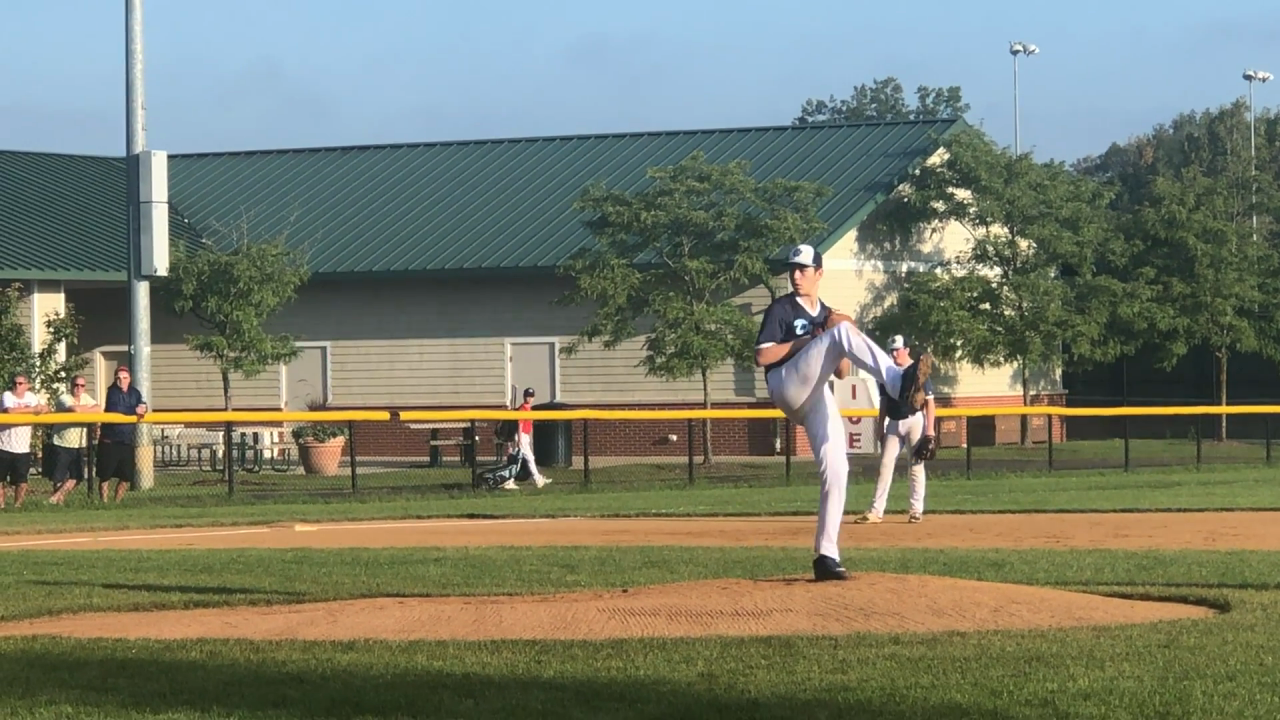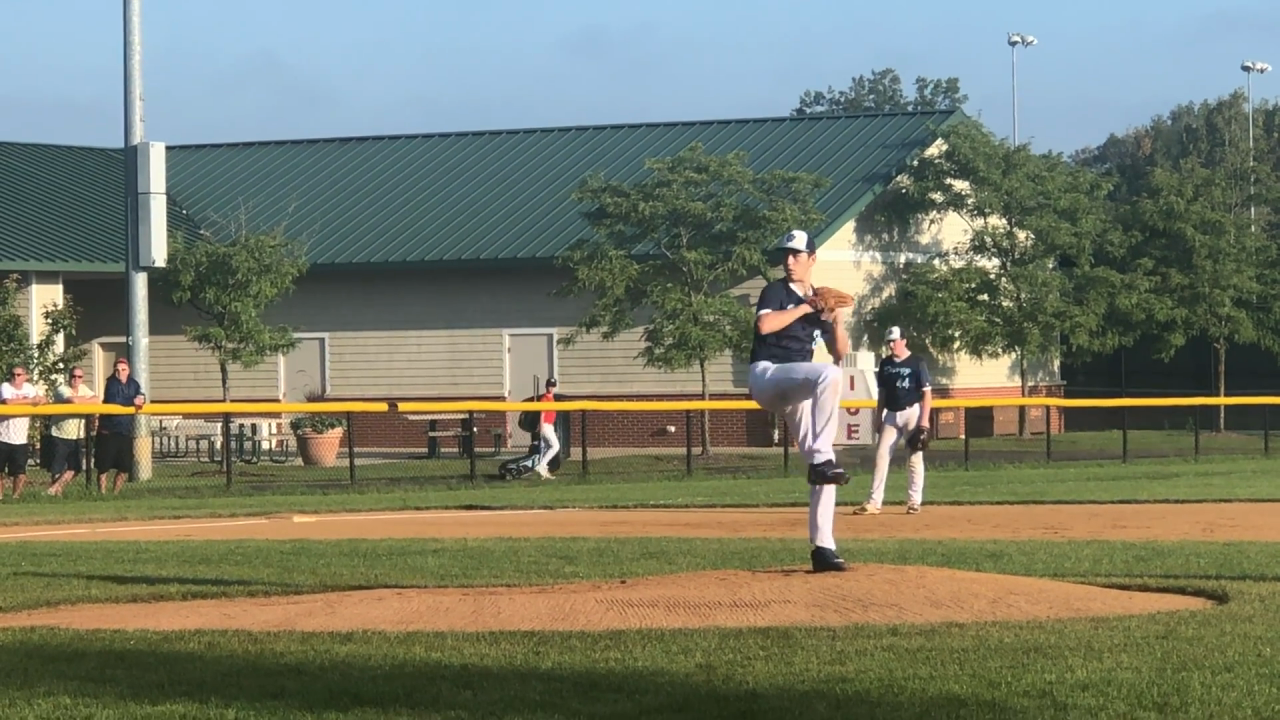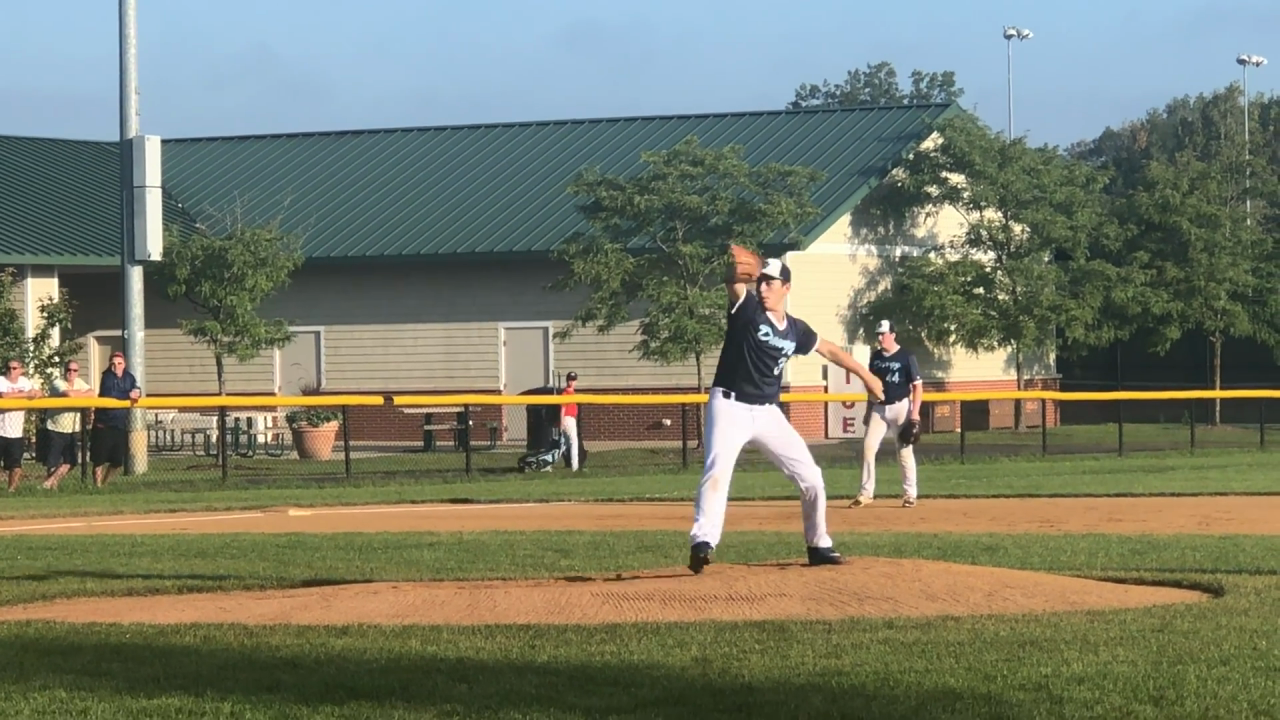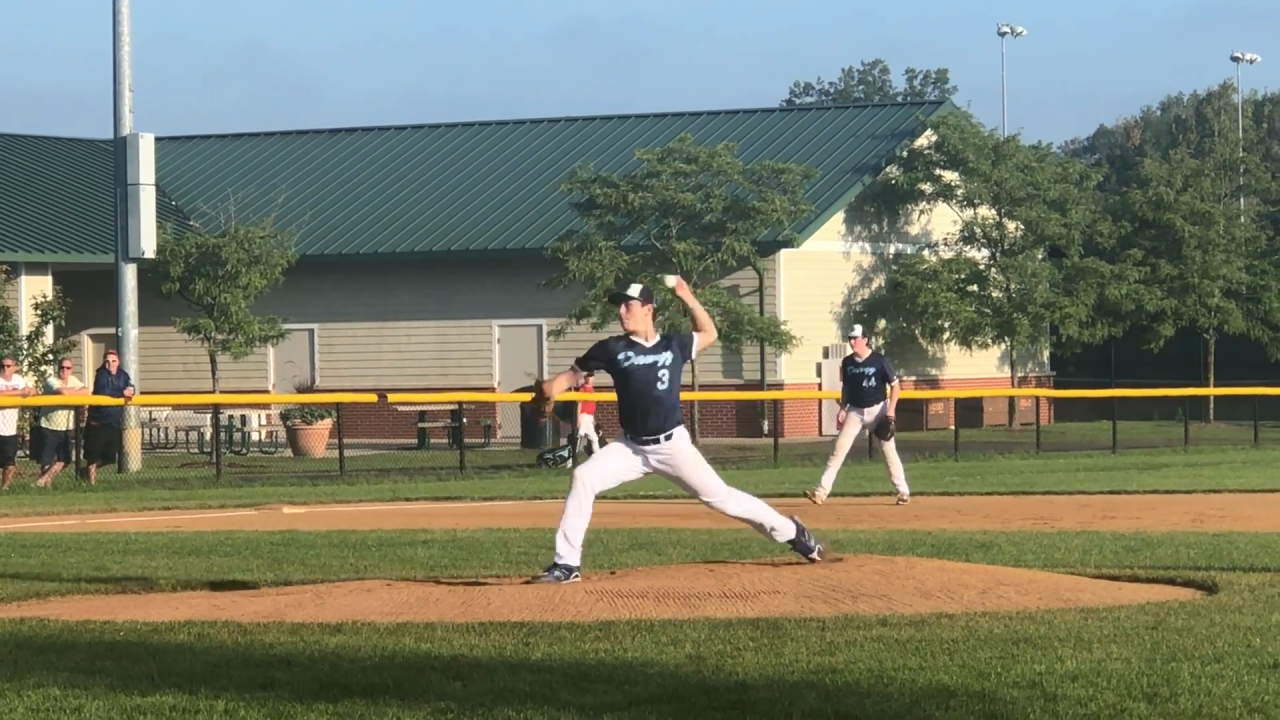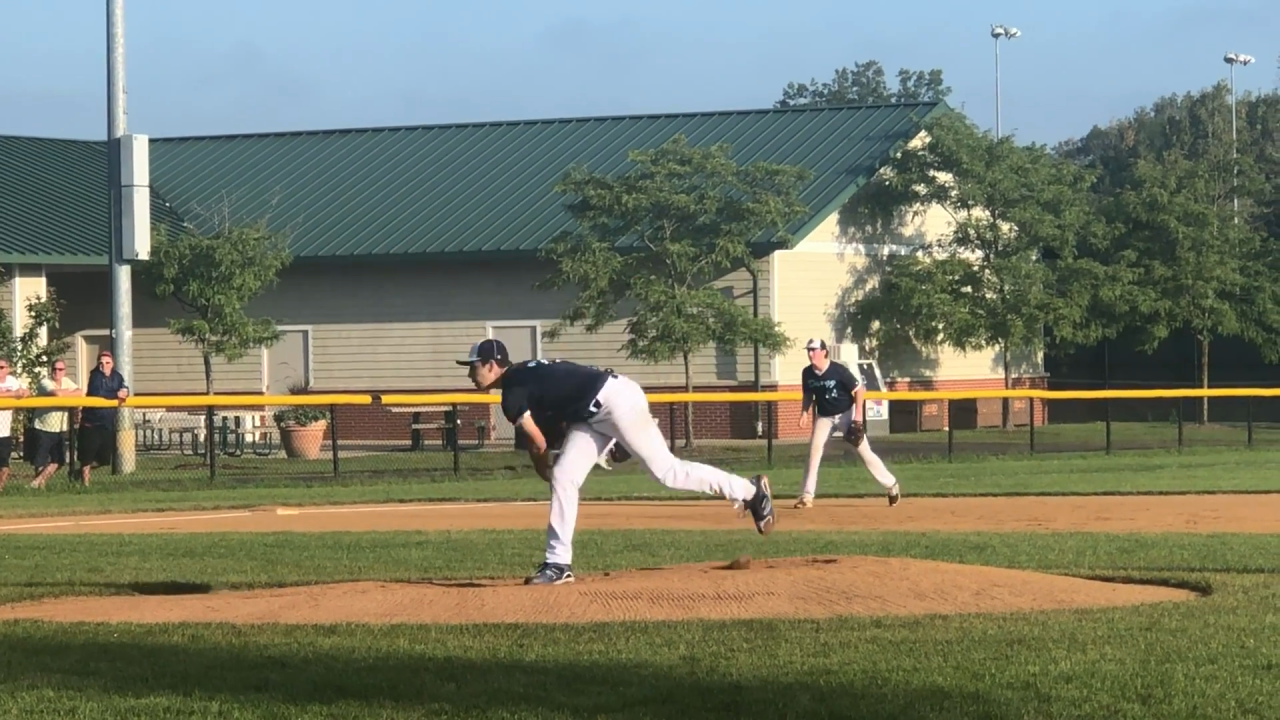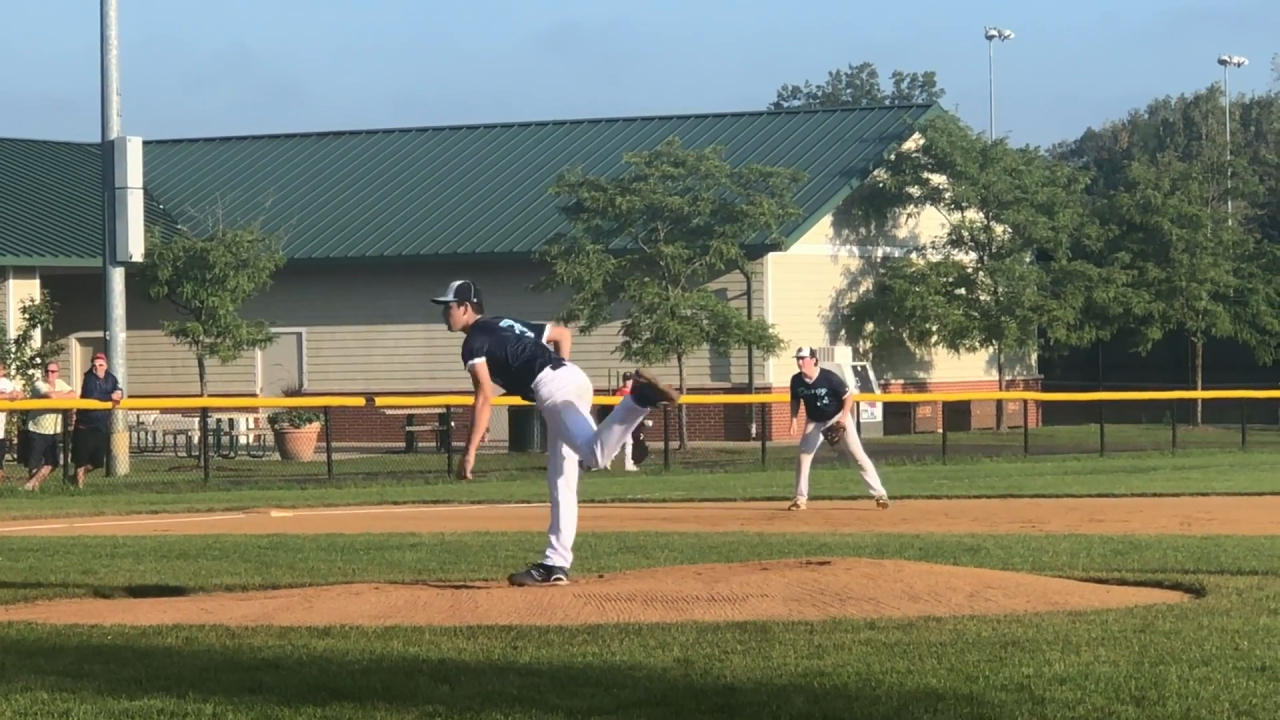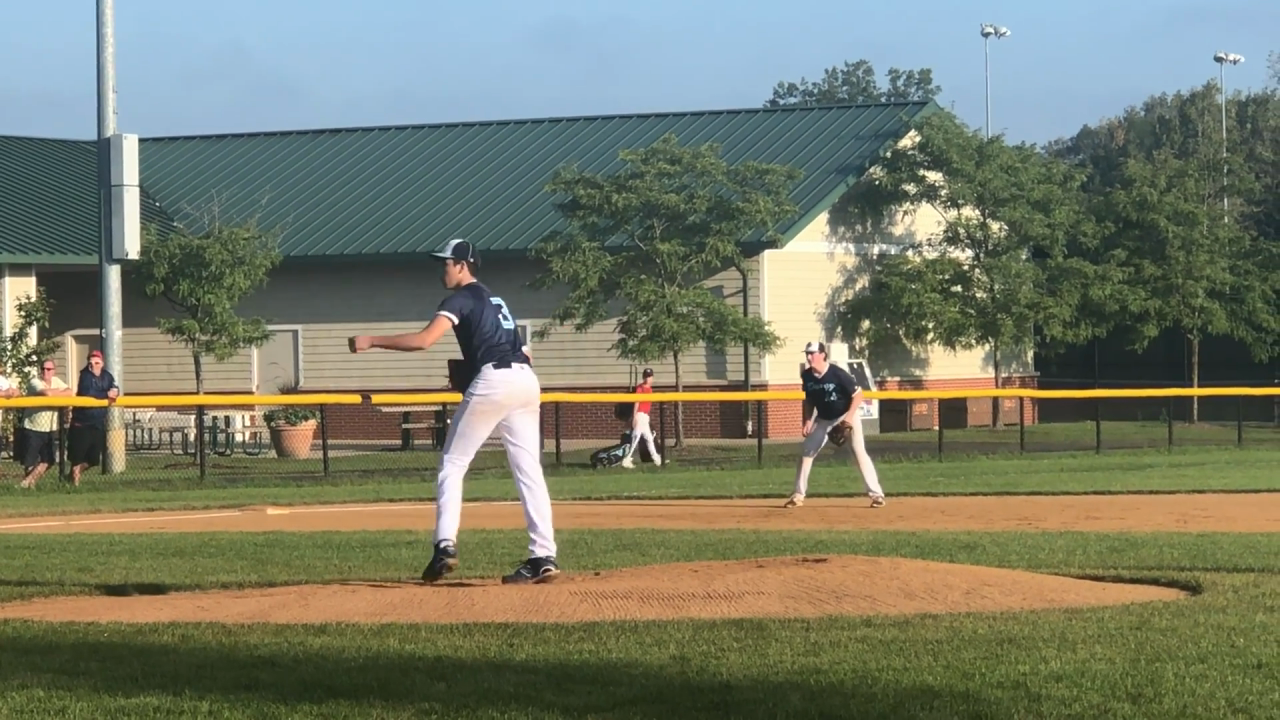
dt=0.3s
person 1, frame 1
left shoulder: (828, 314)
right shoulder: (780, 308)
left elbow: (842, 370)
right elbow: (763, 357)
left wrist: (842, 345)
right wrist: (814, 334)
left hip: (817, 393)
right hip: (787, 386)
left knee: (836, 471)
right knee: (843, 329)
left ankle: (826, 556)
right ankle: (900, 382)
person 1, frame 2
right shoulder: (775, 291)
left elbow: (841, 352)
right elbow: (764, 326)
left wrist: (835, 320)
right wrist: (805, 307)
left hip: (800, 389)
right hip: (767, 377)
right knee: (830, 377)
left ankle: (823, 547)
right ankle: (823, 461)
person 1, frame 3
left shoulder: (796, 330)
right shoulder: (746, 309)
left elbow: (829, 350)
right elbow: (735, 279)
left wrist: (866, 376)
right wrist: (744, 269)
left hip: (768, 413)
right hip: (729, 405)
left knee: (810, 477)
right knee: (718, 467)
left ankle: (819, 545)
right ankle: (703, 541)
person 1, frame 4
left shoulder: (675, 342)
right shoulder: (610, 348)
left elbow: (708, 332)
right elbow: (569, 377)
left wrist: (687, 297)
right wrist: (547, 391)
left hip: (672, 444)
right hip: (631, 444)
left knee: (723, 498)
right knee: (584, 478)
left ankle: (792, 532)
right ankle: (566, 564)
person 1, frame 5
left shoulder: (512, 391)
right shoulder: (527, 372)
left elbow: (538, 444)
left wrist: (543, 468)
left hip: (614, 400)
right hip: (597, 408)
left knee: (670, 473)
right knee: (564, 476)
left ankle: (751, 492)
right ankle: (558, 562)
person 1, frame 6
left shoulder: (474, 342)
right shoulder: (504, 324)
left elbow: (484, 397)
right elbow: (563, 334)
left wrist: (470, 452)
left hip: (555, 387)
right hip: (572, 378)
left knee: (594, 453)
right knee: (561, 479)
left ankle: (642, 395)
right ankle: (555, 562)
person 1, frame 7
left shoulder: (460, 299)
right shoulder: (496, 302)
left elbow: (423, 339)
right elbow: (524, 352)
left wrist: (372, 341)
left hip: (491, 383)
right hip: (525, 383)
left knee: (451, 467)
right knee: (528, 473)
left ankle: (445, 547)
right ankle: (542, 555)
